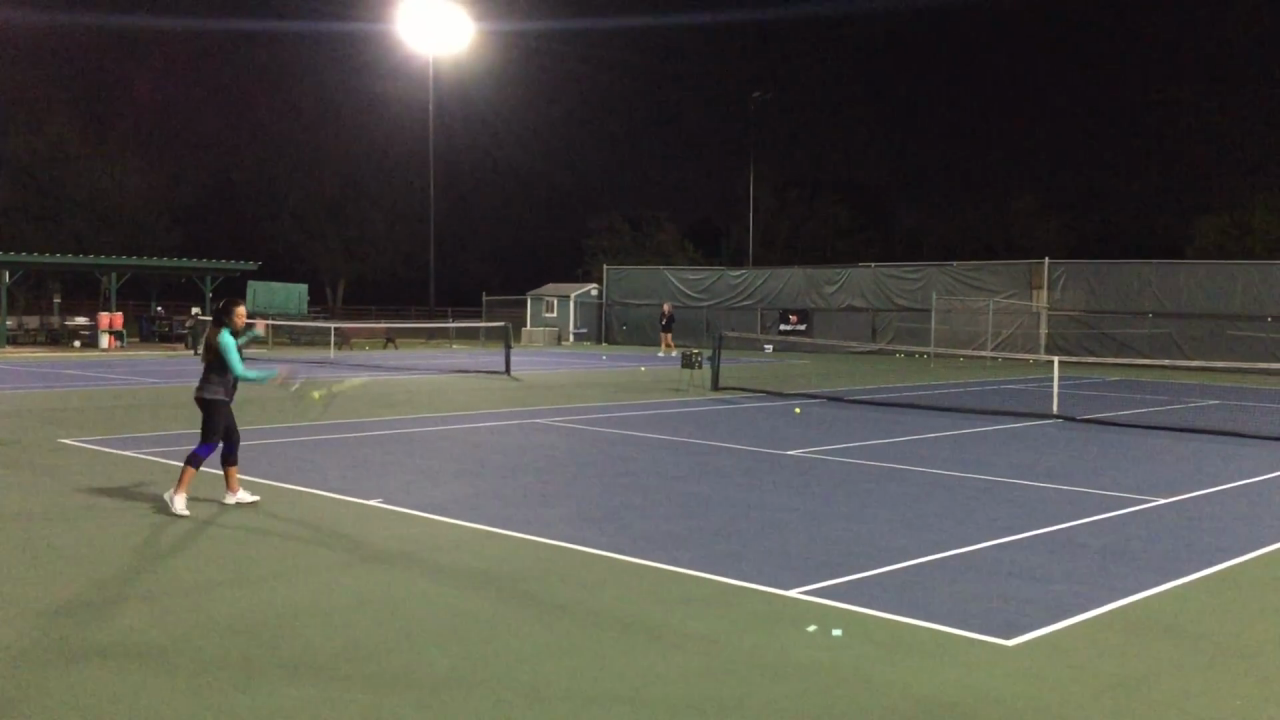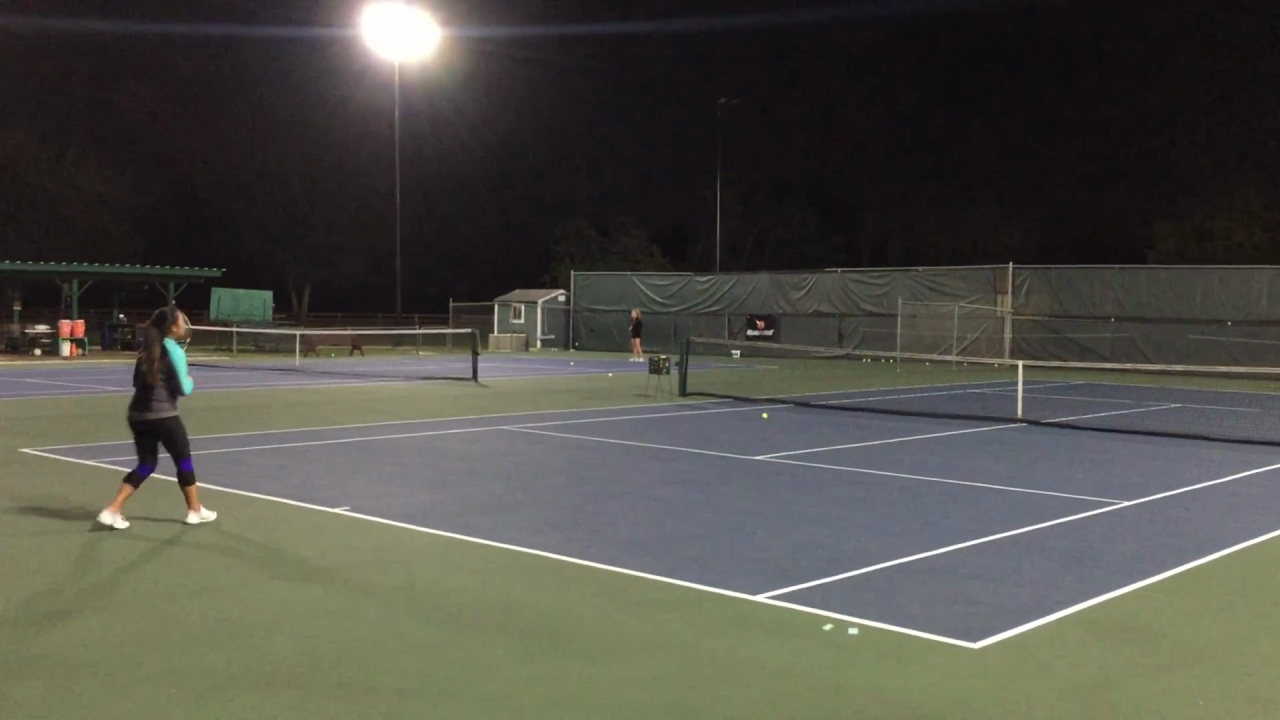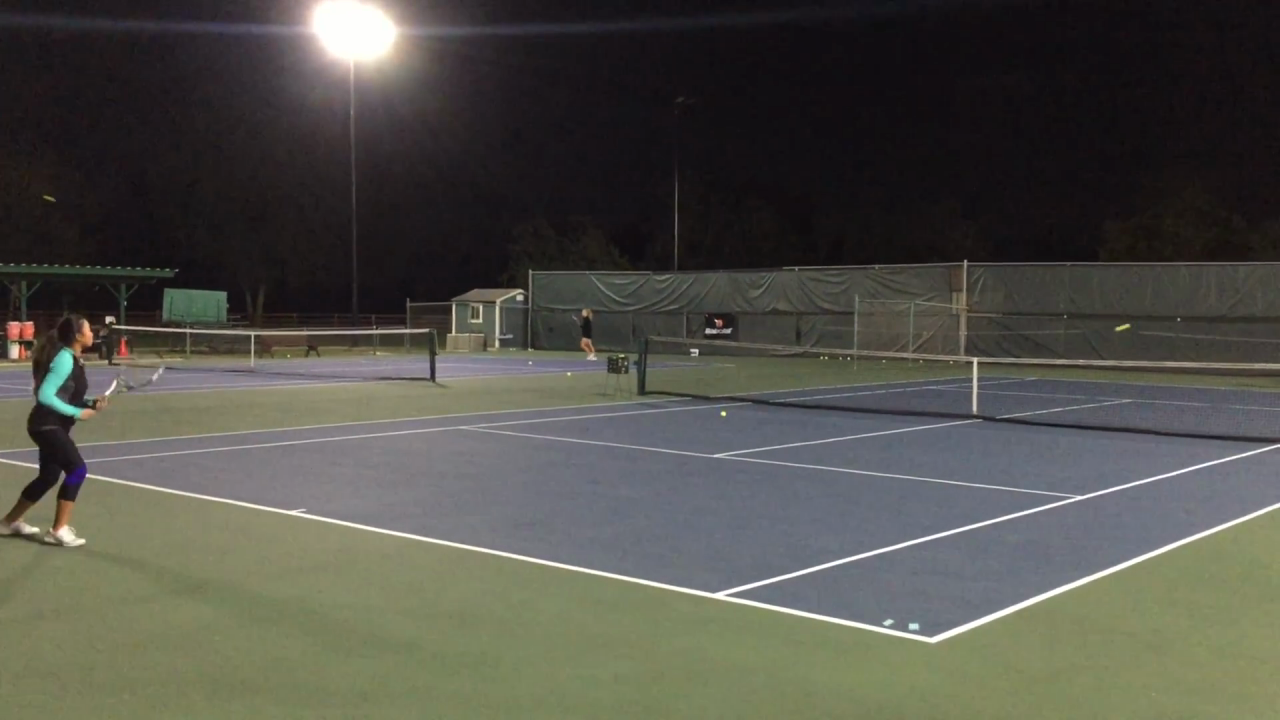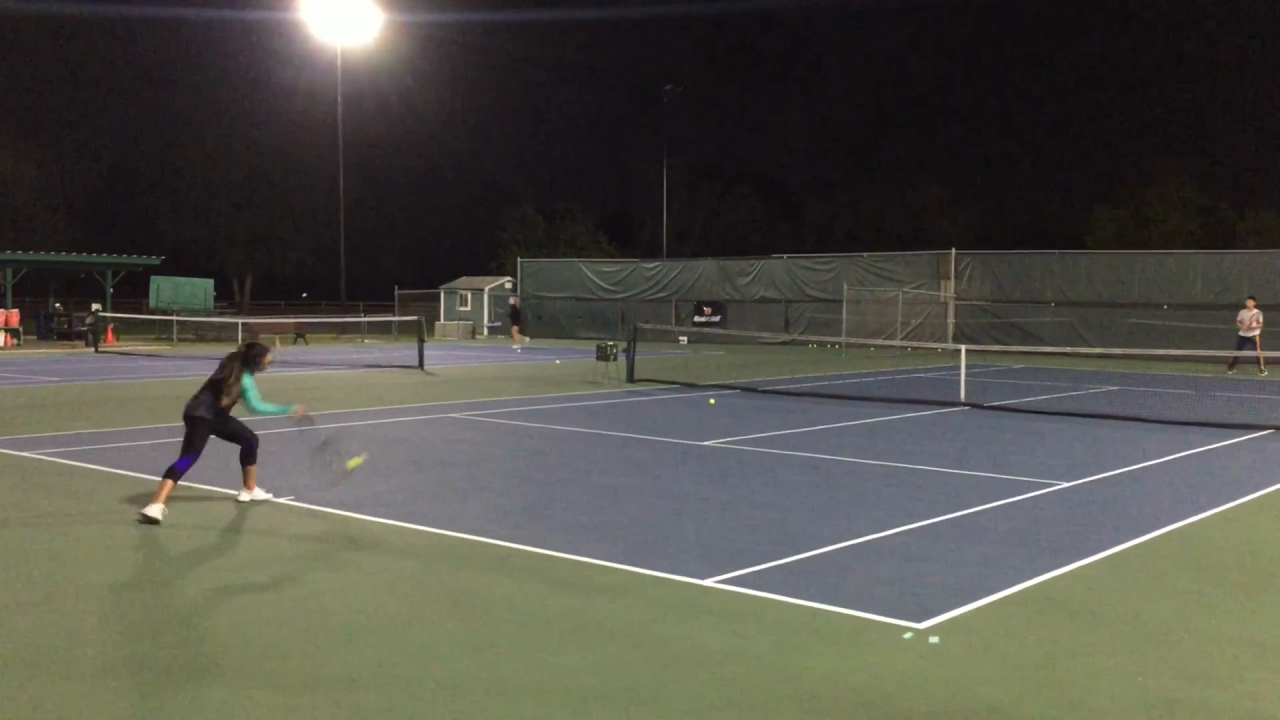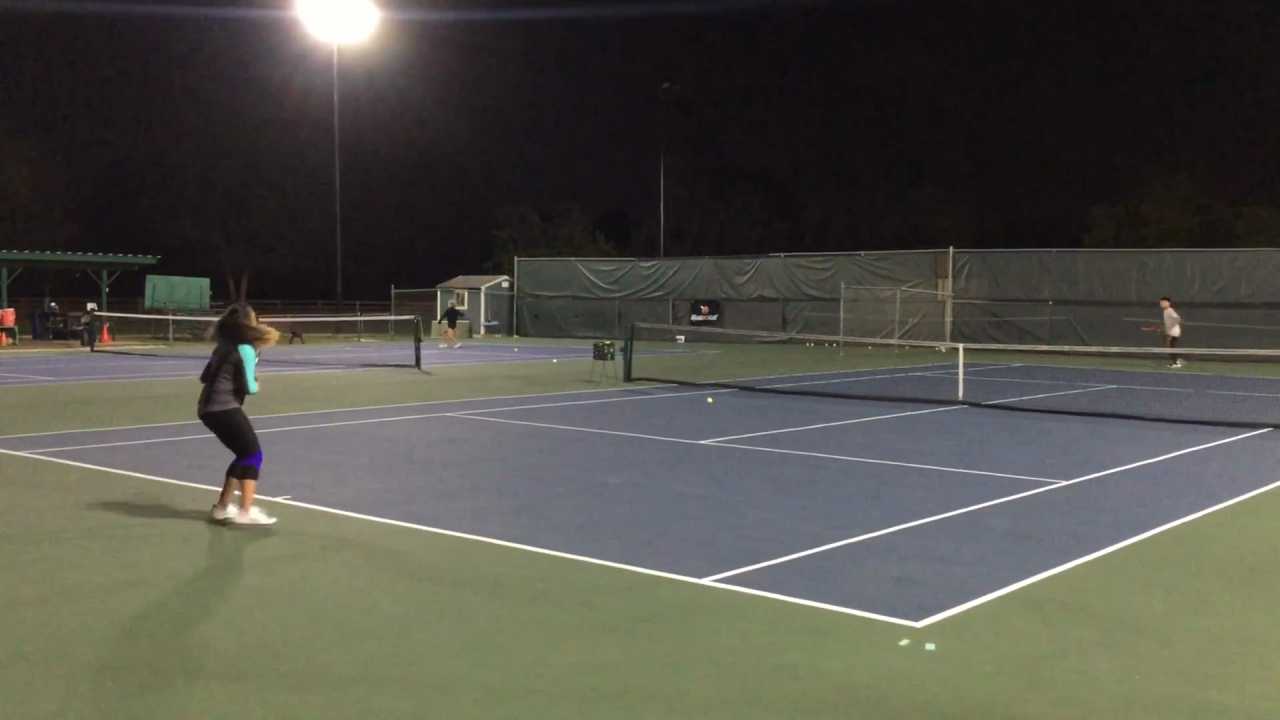
dt=1s
person 1, frame 1
left shoulder: (227, 335)
right shoulder: (225, 339)
right elbow: (240, 373)
left wrist: (252, 333)
right wrist: (270, 375)
left hip: (216, 397)
right hip: (213, 397)
left knee: (232, 440)
right knee: (208, 444)
left ankle: (234, 491)
right ankle: (177, 493)
person 1, frame 2
left shoulder: (147, 349)
right shoulder: (175, 352)
right elbow: (184, 389)
right wrist: (188, 379)
left hip: (138, 415)
right hip: (163, 416)
left knee: (146, 465)
right knee: (183, 460)
left ankle: (111, 511)
right ankle: (195, 511)
person 1, frame 3
left shoulder: (76, 360)
right shoulder: (63, 360)
right elbow: (44, 396)
left wrist: (91, 404)
right wrist: (75, 413)
left hip: (55, 426)
right hip: (47, 426)
left knee: (47, 478)
right knee: (78, 470)
right ankle: (60, 529)
person 1, frame 4
left shoulder: (238, 359)
right shoulder: (244, 377)
right elbow: (255, 407)
right wrist: (288, 410)
left hip: (216, 414)
right hip: (201, 415)
left knee: (250, 440)
right knee: (187, 458)
left ankle: (249, 490)
right ankle: (154, 506)
person 1, frame 5
left shoulder: (223, 347)
right shoulder: (246, 350)
left elbow: (205, 377)
right elbow: (249, 388)
right wrist: (254, 382)
left hip: (207, 409)
right hip: (226, 409)
left knee: (244, 454)
right knee: (253, 455)
left ankle: (223, 507)
right ankle: (248, 511)
